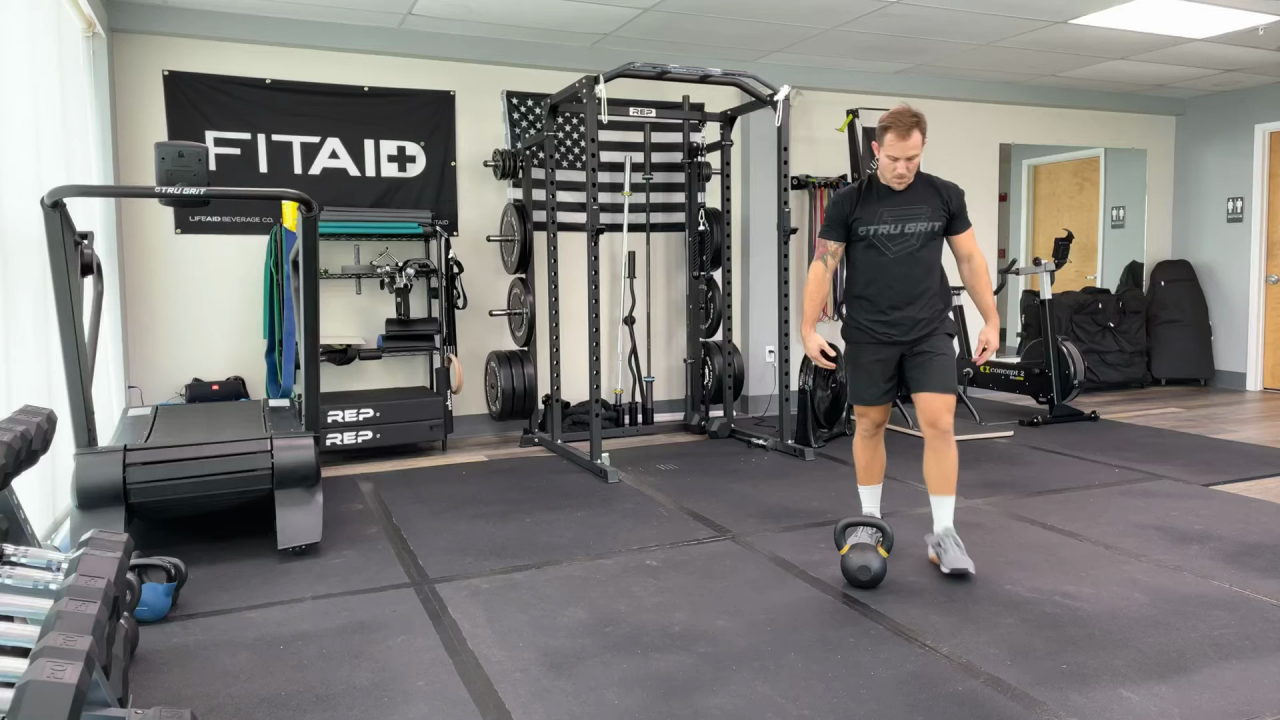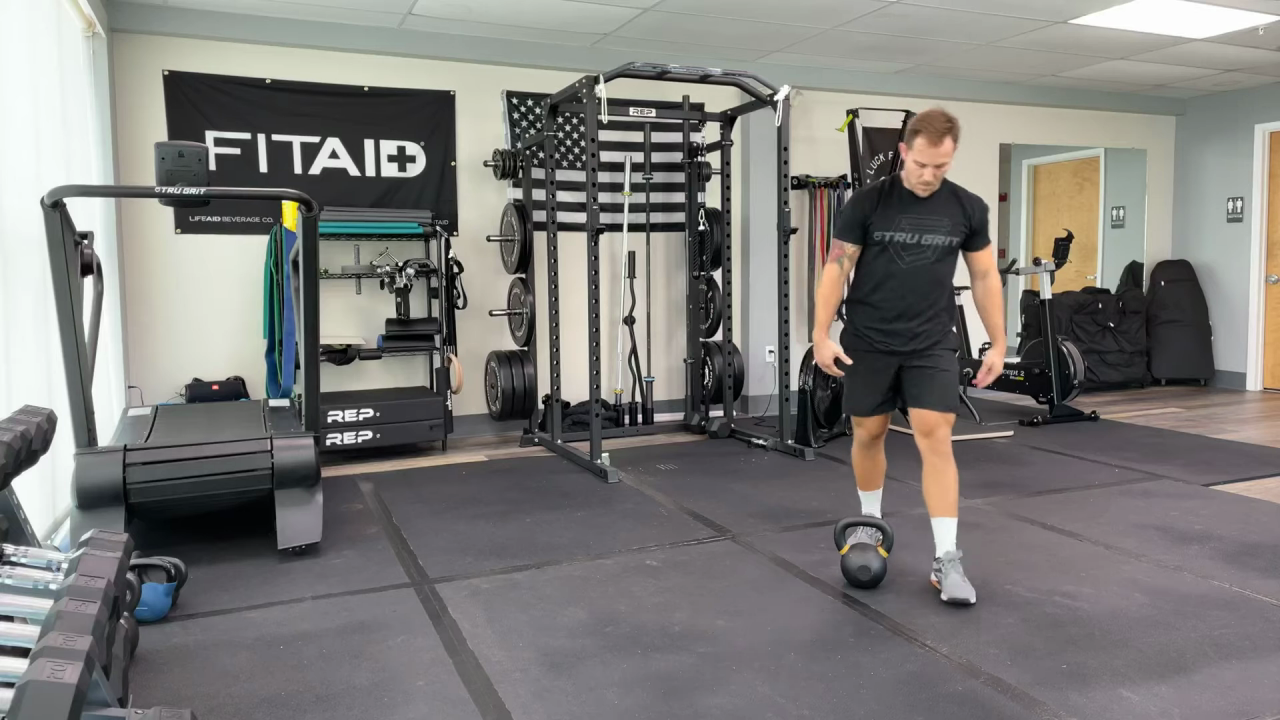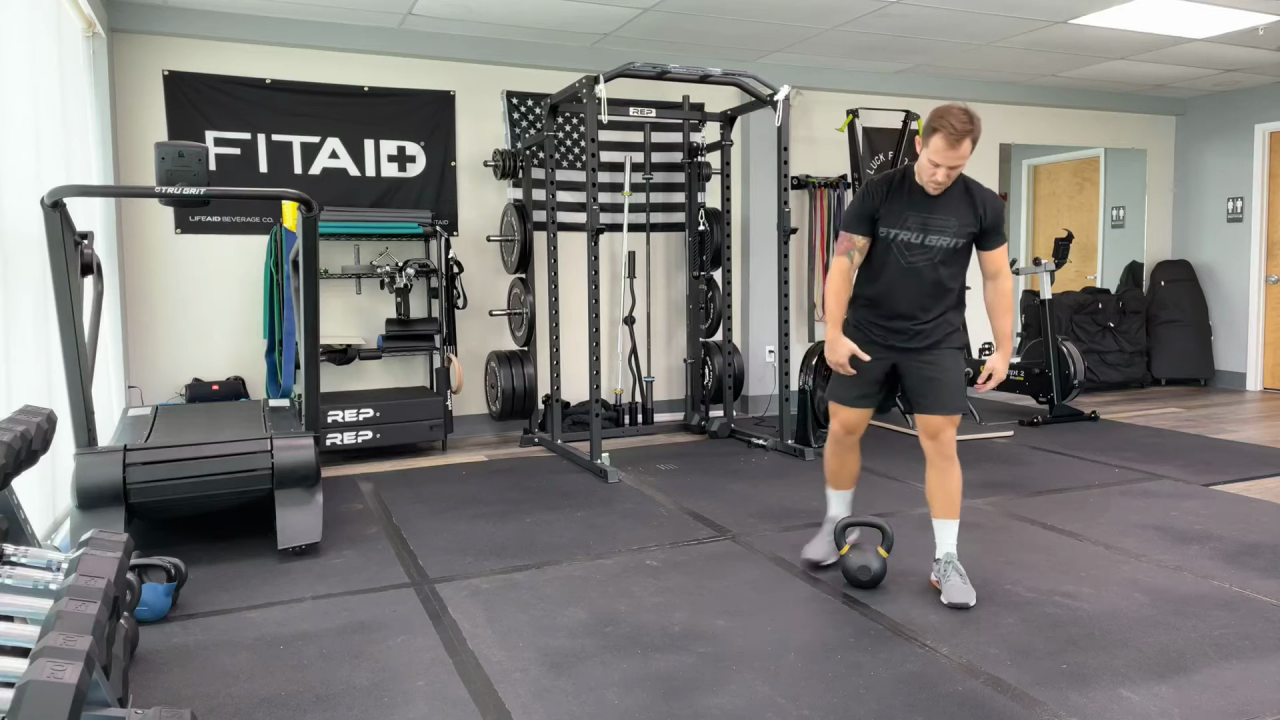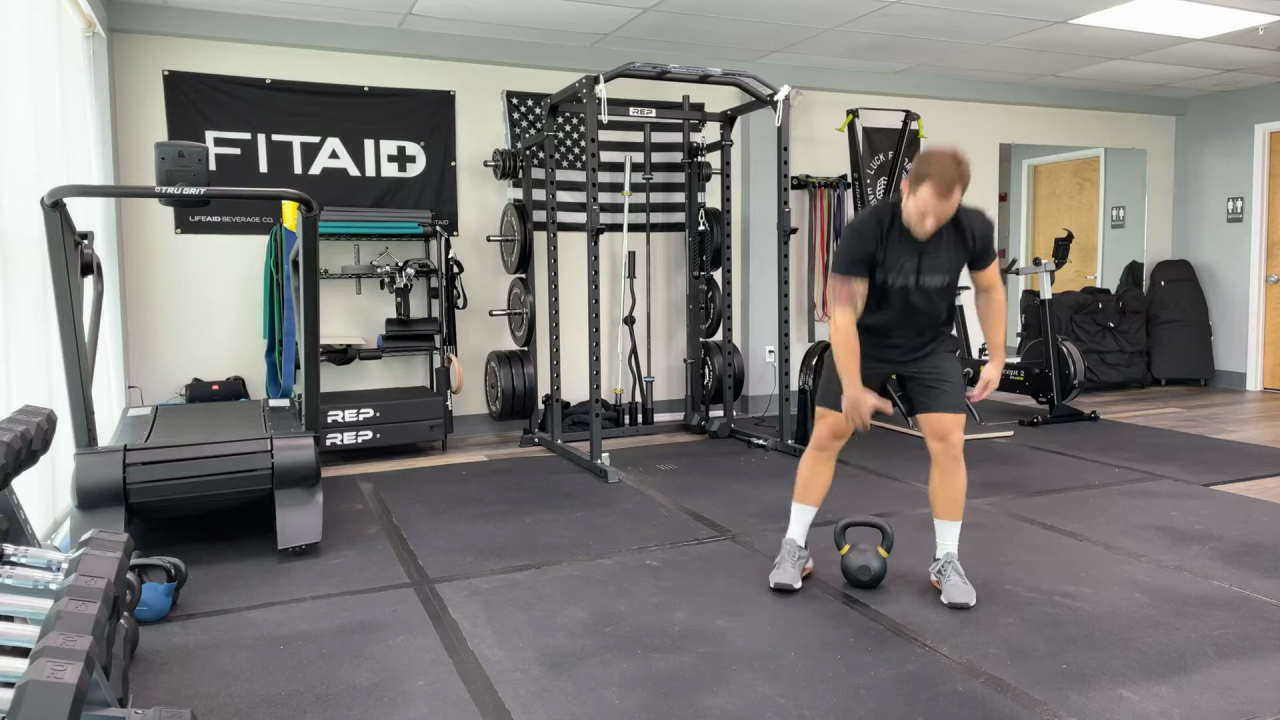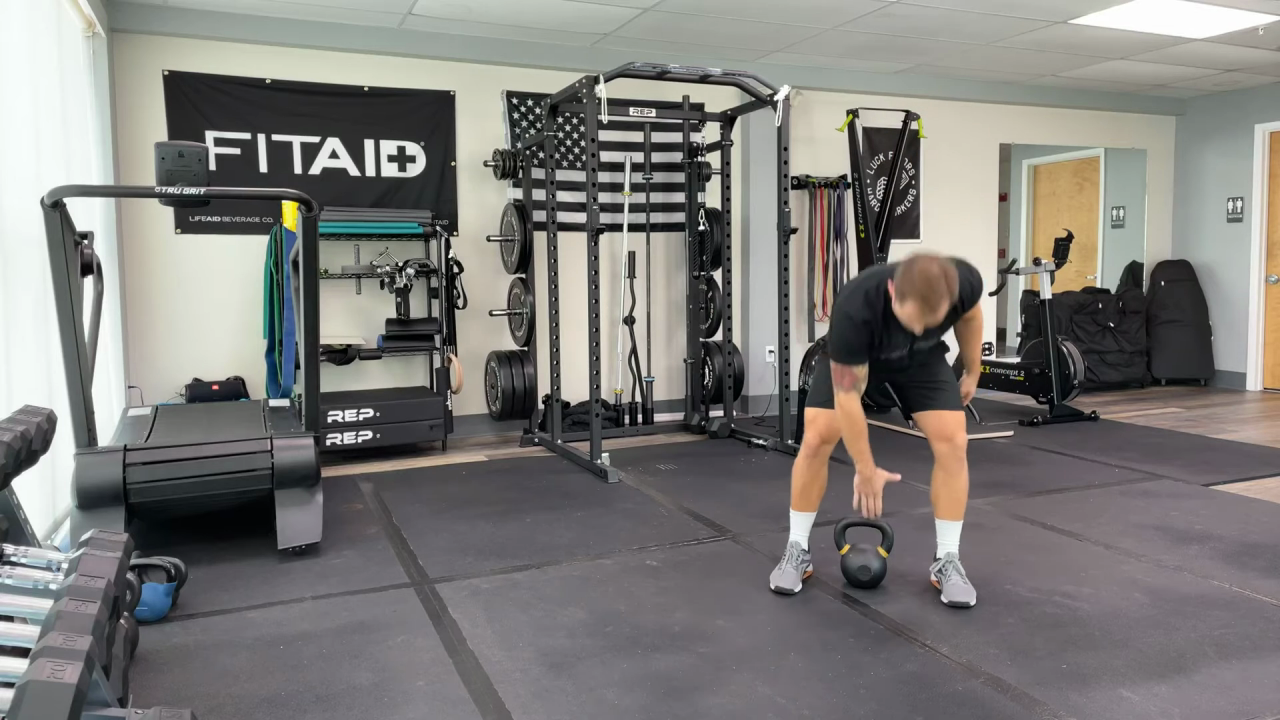
dt=0.2s
person 1, frame 1
left shoulder: (945, 195)
right shoulder: (849, 201)
left elbow: (969, 258)
right elbow: (822, 267)
left wrist: (991, 320)
right wrist: (809, 328)
left hip: (930, 333)
right hip: (868, 336)
left knee: (938, 423)
right knee: (870, 425)
left ankle: (944, 533)
right ankle: (870, 521)
person 1, frame 2
left shoulder: (967, 208)
right shoulder: (867, 202)
left elbow: (985, 276)
right elbow: (835, 270)
left wrist: (998, 343)
right wrist: (822, 335)
left hip: (931, 345)
right hip: (867, 344)
left knee: (934, 439)
right knee: (867, 435)
left ankle: (945, 557)
right ankle: (872, 519)
person 1, frame 3
left shoulder: (982, 204)
right shoulder: (877, 192)
left elbow: (997, 278)
right elbow: (844, 264)
left wrist: (1004, 348)
right wrist: (834, 333)
left hip: (936, 341)
right hip: (868, 337)
left knee: (940, 442)
right knee: (844, 428)
left ankle: (946, 560)
right ankle: (836, 521)
person 1, frame 4
left shoulder: (975, 229)
right shoulder: (866, 229)
left elbow: (990, 291)
right elbow: (842, 311)
left wrist: (996, 359)
right wrist: (852, 387)
left hip: (931, 349)
right hip: (865, 341)
left knee: (948, 445)
right knee: (827, 435)
left ankle: (946, 560)
right ankle: (795, 546)
person 1, frame 5
left shoulder: (965, 282)
right shoulder: (854, 310)
right elbow: (848, 399)
left wrist: (972, 372)
right wrist: (866, 470)
left hip: (923, 362)
right hip: (853, 357)
left knee: (952, 443)
right knee: (816, 440)
left ankle: (947, 561)
right ankle: (797, 551)
